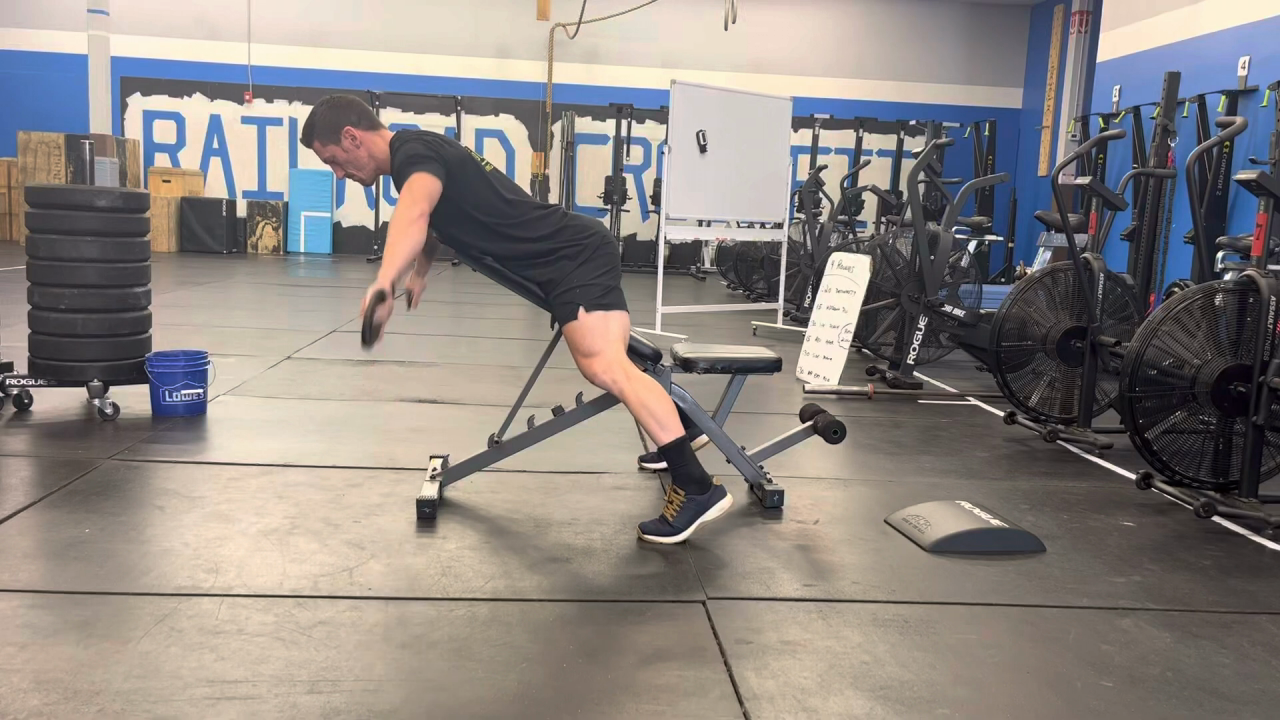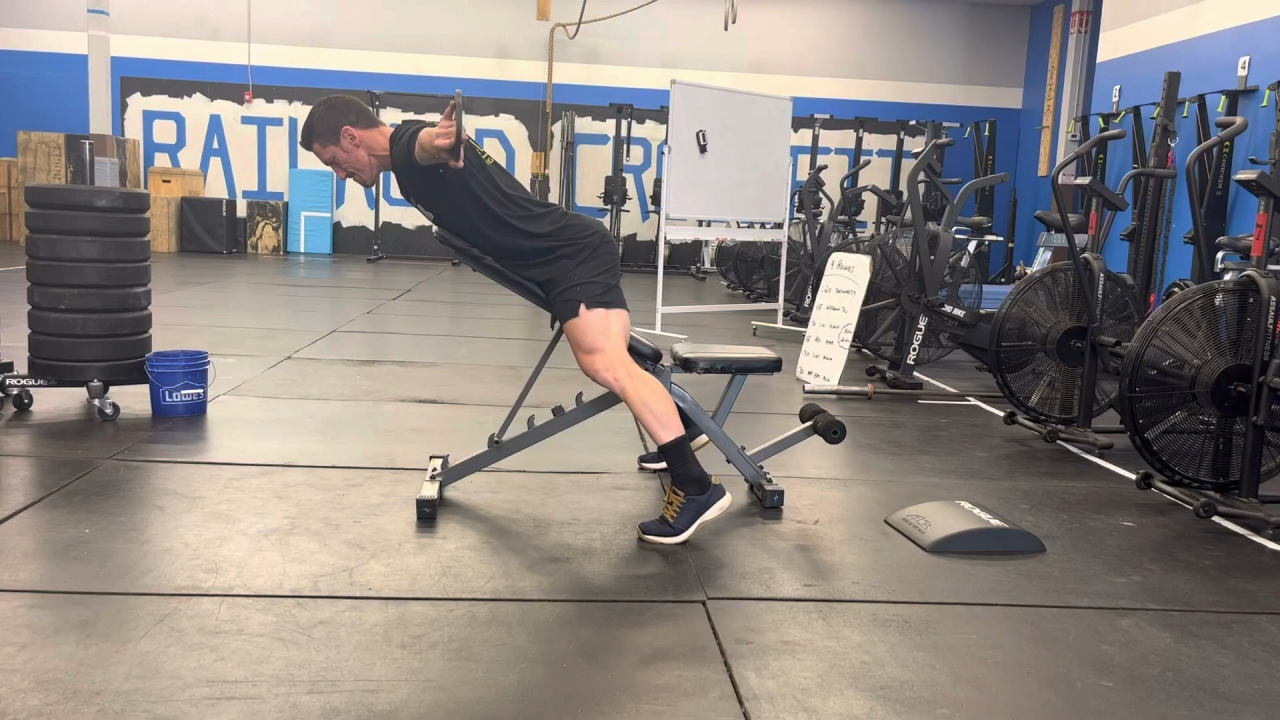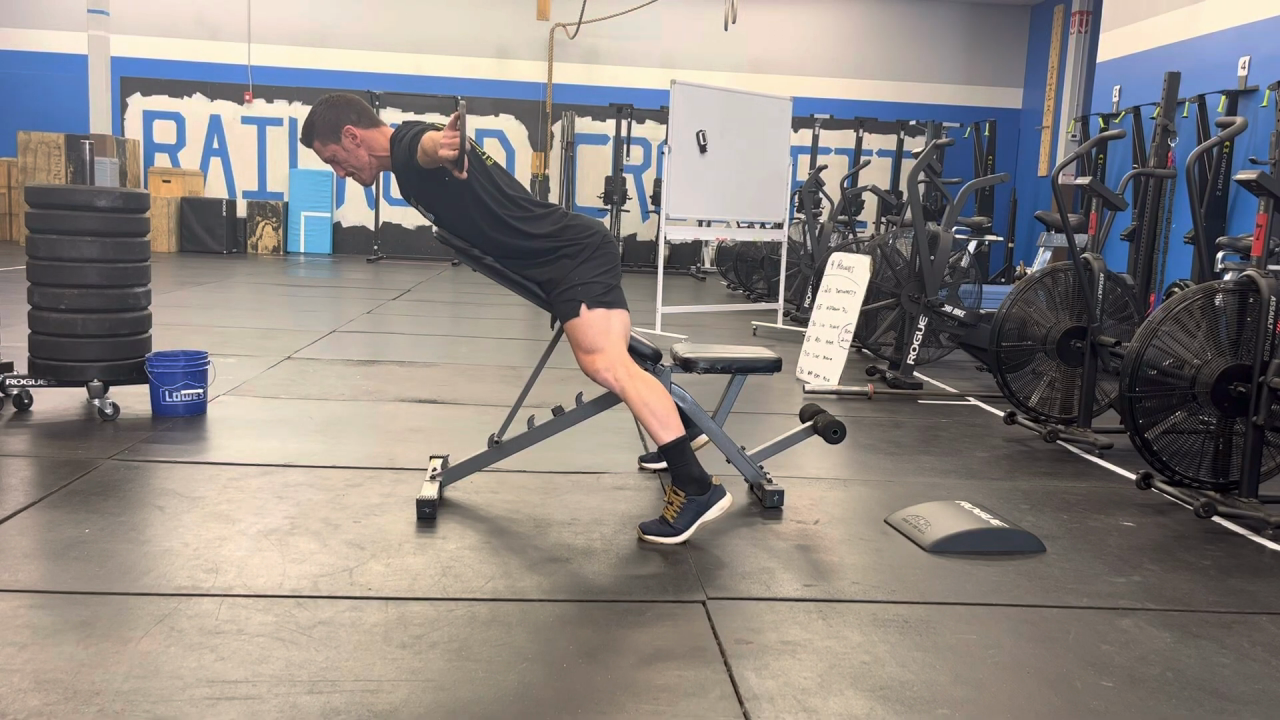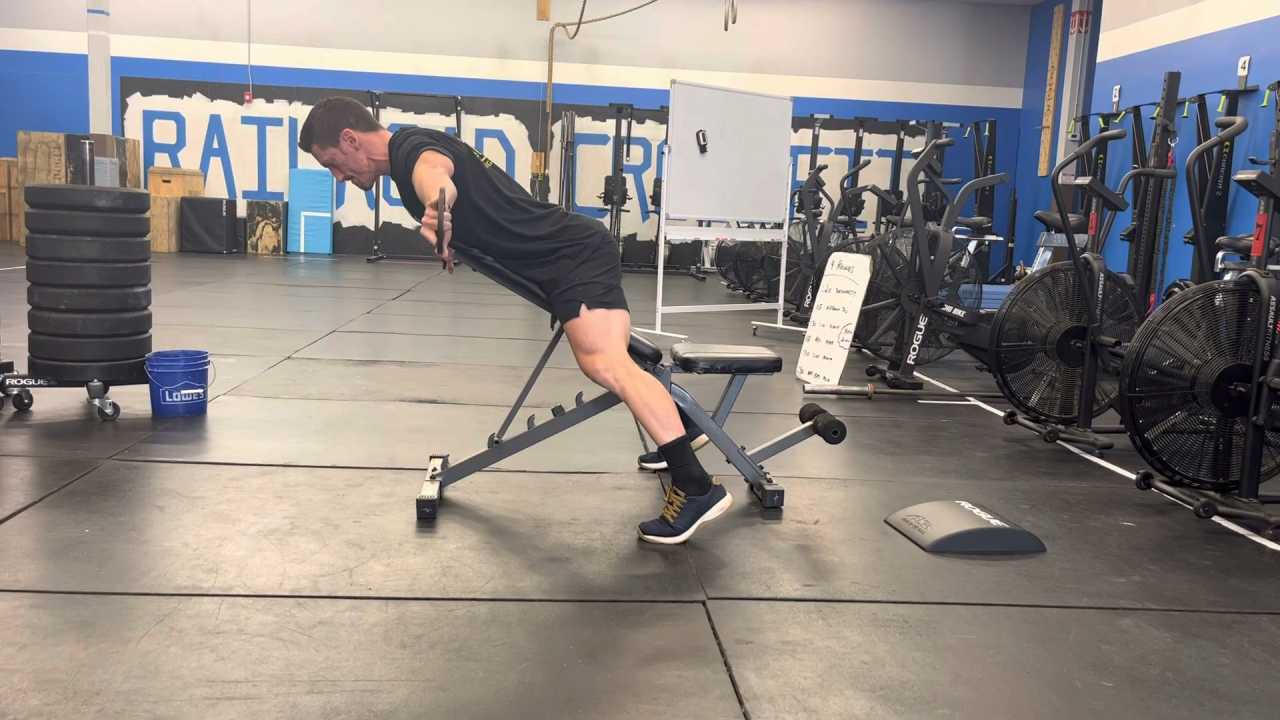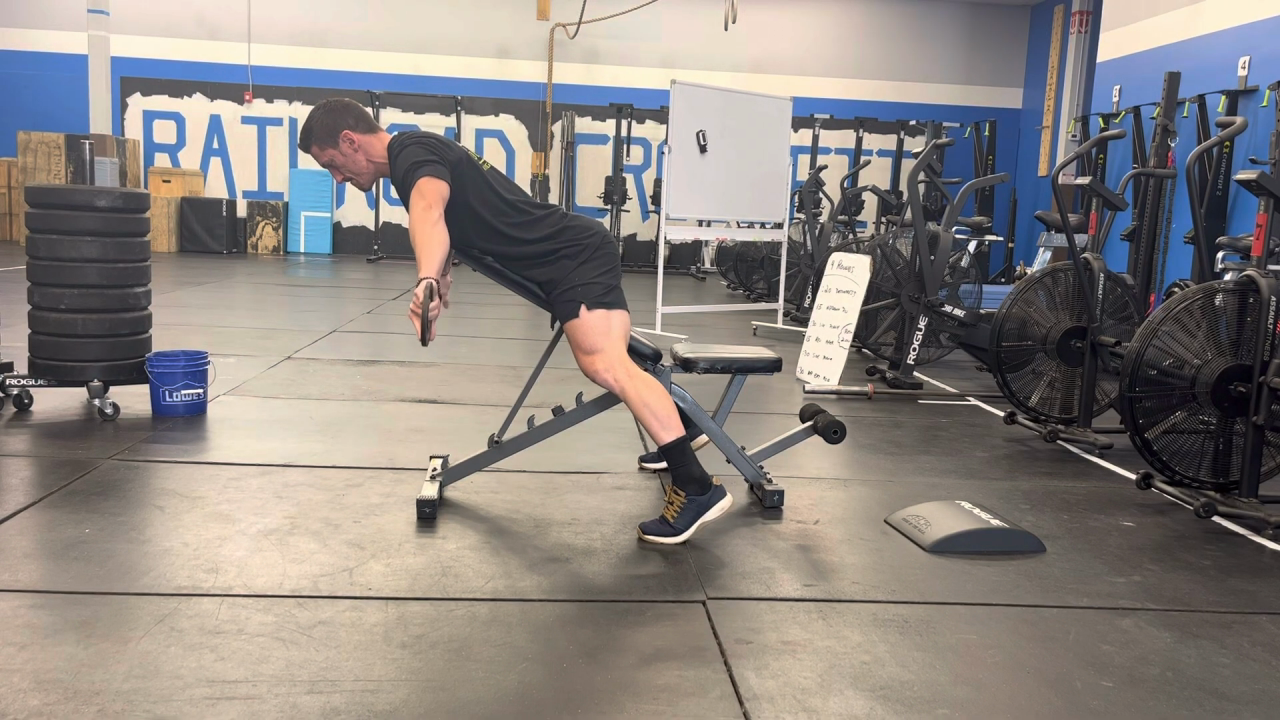
dt=1s
person 1, frame 1
left shoulder: (413, 151)
right shoulder: (416, 156)
left elbow: (411, 215)
right elbow: (430, 219)
left wrist: (384, 282)
right wrist: (420, 273)
left hip: (575, 255)
right hip: (571, 252)
left knee: (603, 366)
right knee: (608, 356)
left ankle: (697, 486)
right ankle: (681, 426)
person 1, frame 2
left shoulder: (409, 143)
right shoulder: (409, 158)
left elbow: (430, 142)
left wrist: (442, 137)
left hip: (574, 254)
right hip: (569, 252)
left knee: (604, 363)
right knee: (609, 354)
left ankle: (695, 486)
right ankle: (680, 426)
person 1, frame 3
left shoulder: (408, 144)
right shoulder: (409, 158)
left elbow: (430, 143)
left wrist: (445, 144)
left hip: (574, 254)
right hip: (569, 252)
left knee: (604, 363)
right knee: (608, 355)
left ankle: (696, 487)
right ankle: (681, 426)
person 1, frame 4
left shoulder: (410, 147)
right shoulder: (412, 149)
left elbow: (433, 171)
left wrist: (436, 207)
right wrist: (448, 239)
left hip: (575, 254)
right hip: (570, 252)
left knee: (604, 363)
right knee: (608, 355)
left ankle: (696, 487)
right ankle: (681, 427)
person 1, frame 5
left shoulder: (411, 153)
right shoulder: (415, 151)
left elbow: (428, 212)
left wrist: (426, 281)
right wrist: (440, 274)
left hip: (575, 255)
right hip: (571, 251)
left knee: (604, 364)
right knee: (607, 355)
left ankle: (697, 487)
right ankle: (680, 427)
